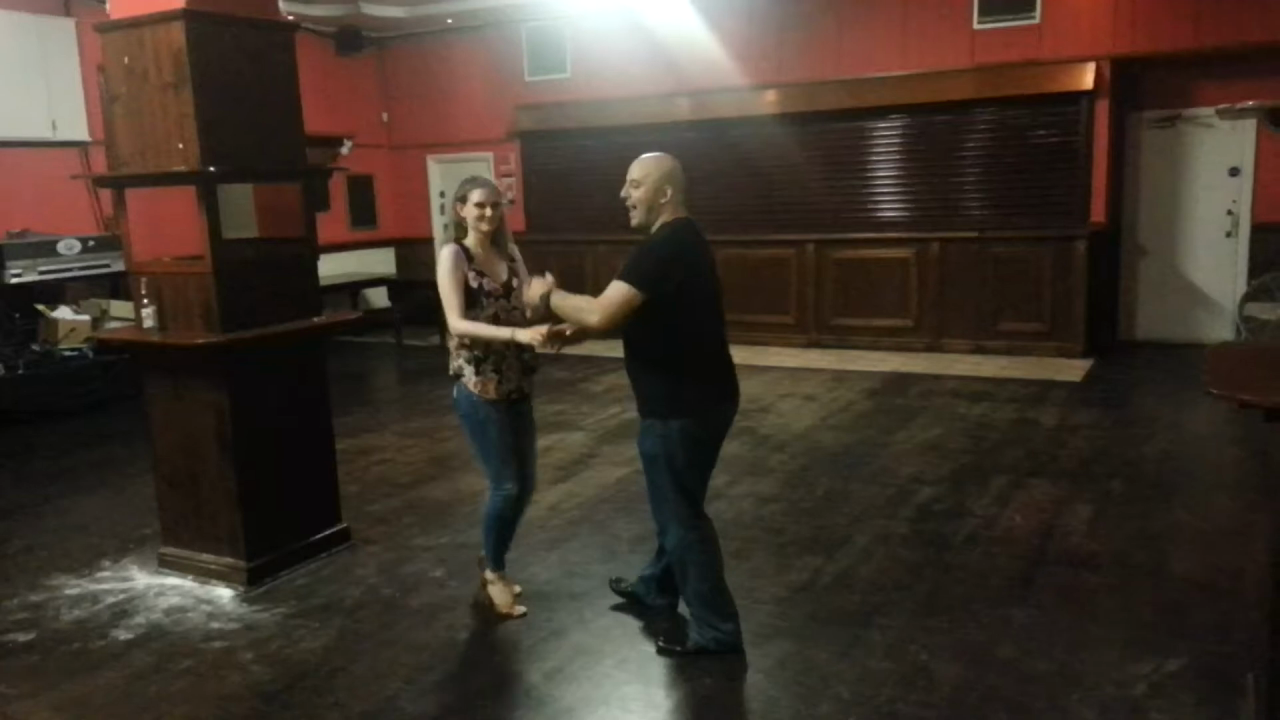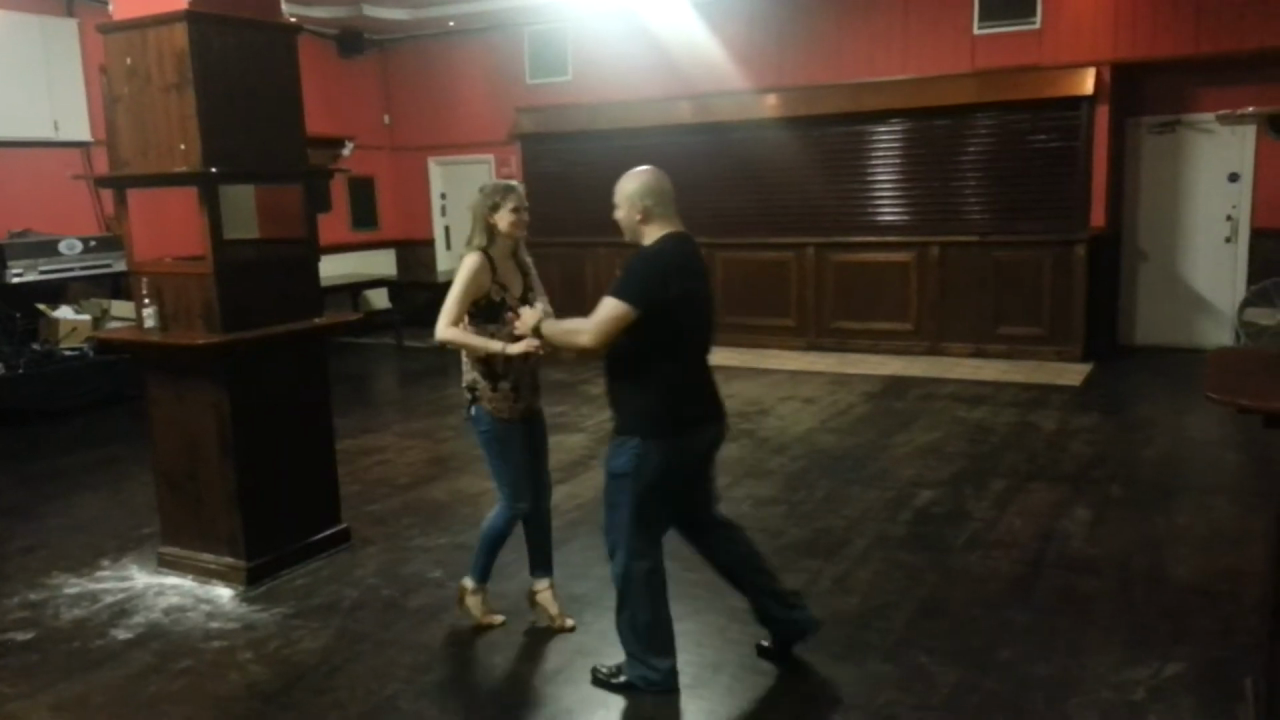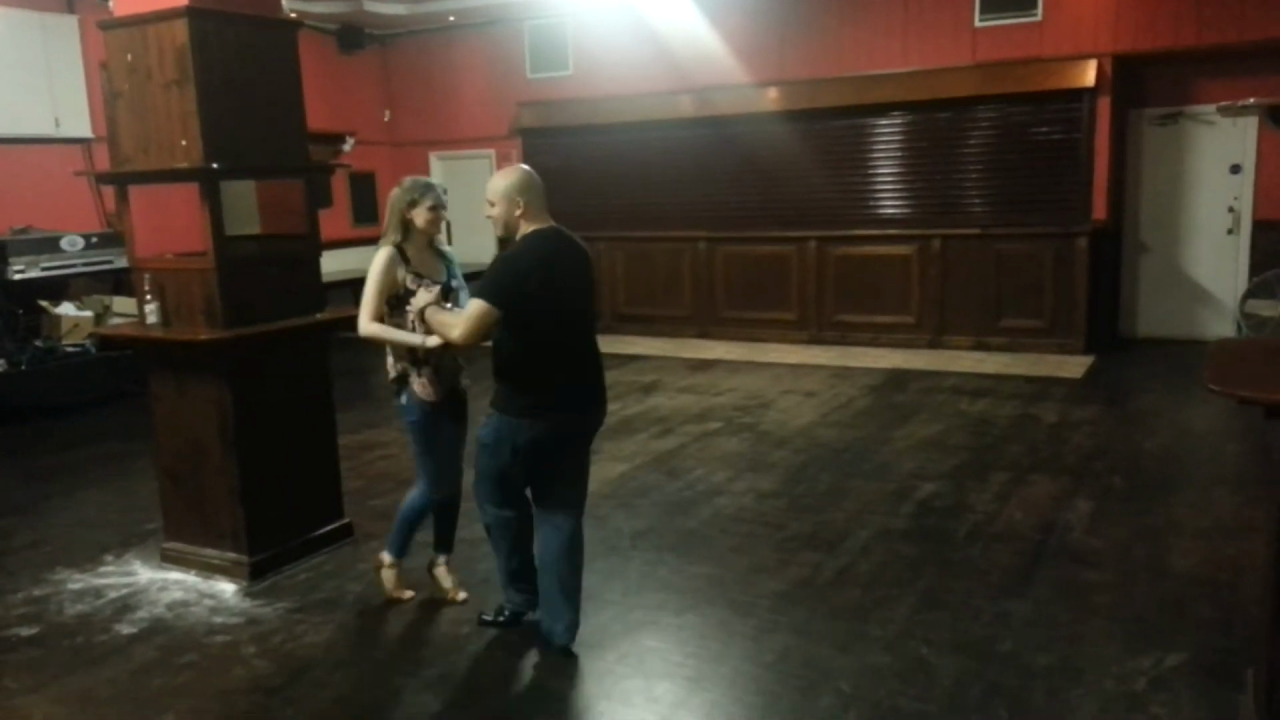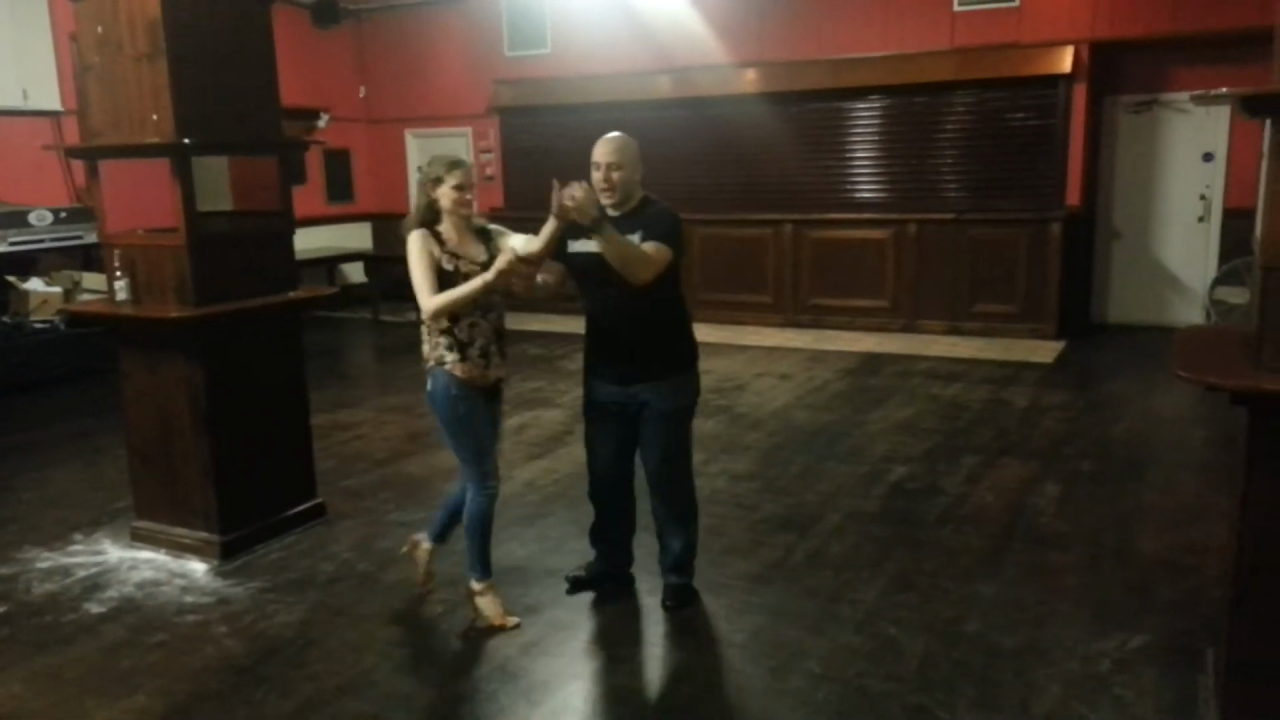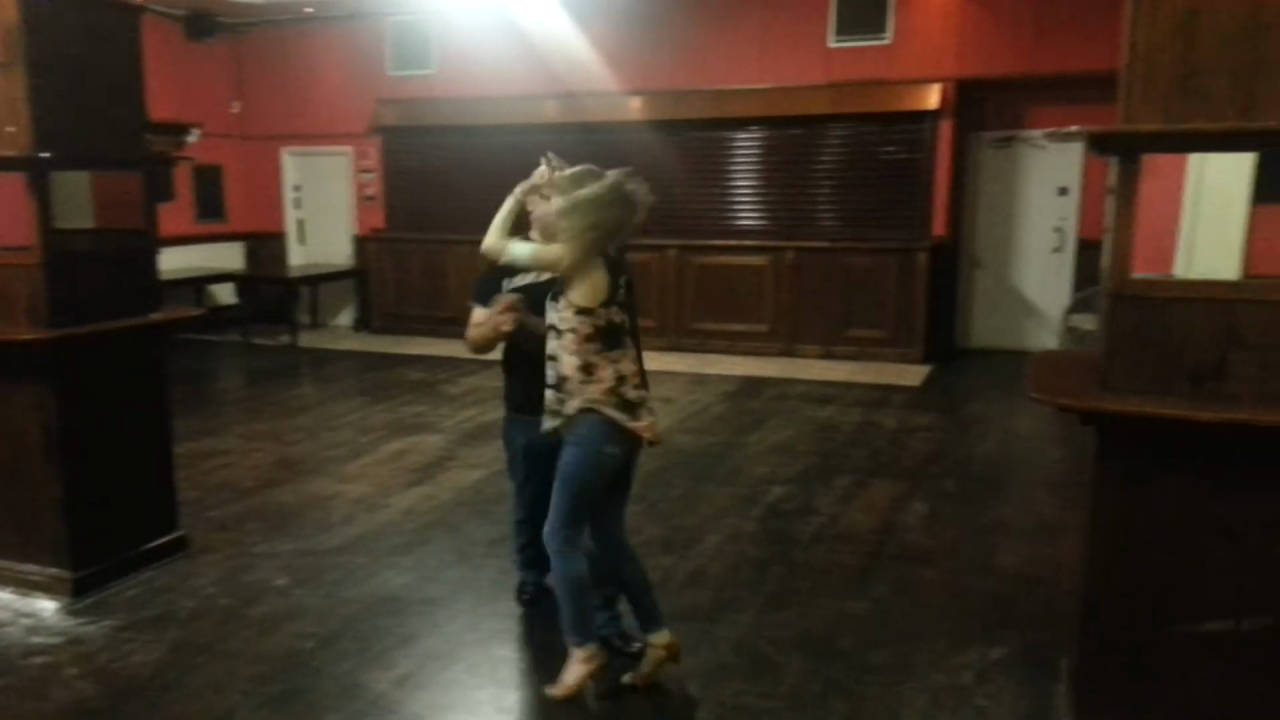
dt=1s
person 1, frame 1
left shoulder: (664, 249)
right shoulder: (681, 243)
left elbow: (601, 314)
right elbow: (630, 312)
left wrist: (550, 293)
right wrist: (577, 330)
left hip: (682, 406)
right hip: (698, 397)
left knee: (681, 513)
right knee: (675, 502)
left ankle: (715, 629)
right ankle: (658, 586)
person 1, frame 2
left shoulder: (652, 265)
right shoulder: (684, 257)
left elbow: (593, 335)
left wrist: (540, 326)
right wrist: (556, 328)
left hip: (653, 432)
right hip: (695, 422)
left knee: (632, 548)
right knee: (705, 526)
left ankle: (649, 666)
right ankle: (787, 619)
person 1, frame 3
left shoulder: (516, 263)
right shoulder: (574, 252)
left elbow: (463, 333)
left wrist: (429, 307)
right wrist: (496, 320)
left hip: (526, 412)
right hip: (582, 406)
left knee: (500, 500)
right knee: (561, 511)
left ankle: (522, 599)
right ankle: (558, 624)
person 1, frame 4
left shoulder: (660, 220)
right shoulder: (579, 227)
left elbow: (642, 270)
right elbow: (545, 279)
left wrist: (596, 225)
left hip: (662, 375)
right hip: (605, 376)
left knee: (667, 475)
right knee: (605, 472)
left ankle: (678, 574)
right ankle: (610, 563)
person 1, frame 5
right shoulder: (503, 263)
right elbow: (475, 340)
right wrist: (497, 324)
right hip: (530, 411)
right knee: (532, 507)
left ankle: (604, 618)
right ankle: (532, 575)
person 2, frame 1
left shoulder: (510, 253)
right shoulder: (453, 256)
left elbow: (530, 311)
right elbow: (457, 324)
left wrist: (540, 305)
right wrist: (516, 333)
left hip: (516, 382)
right hip: (477, 386)
left knee: (525, 482)
right knee: (505, 484)
left ankle: (493, 560)
right ankle: (493, 574)
person 2, frame 2
left shoulder: (522, 262)
right shoulder: (477, 263)
left elbow: (544, 316)
right elbow: (444, 330)
right wrist: (505, 347)
left hip: (525, 394)
right hip: (491, 399)
left knee: (540, 496)
right knee: (516, 501)
left ankle: (541, 587)
right ankle: (472, 587)
person 2, frame 3
left shoulder: (444, 257)
right shoulder: (390, 258)
left elbow: (467, 311)
right elbow: (366, 325)
right wrist: (422, 340)
left hip: (448, 381)
right hip: (417, 385)
left knee: (451, 479)
right knee: (434, 483)
left ankle: (440, 561)
right ankle: (389, 559)
person 2, frame 4
left shoulder: (489, 235)
right shoulder: (422, 240)
left elbow: (531, 249)
right elbow: (431, 305)
left wrist: (555, 220)
right wrist: (490, 276)
left hip: (488, 373)
right hip: (451, 376)
left knee: (474, 478)
right knee: (484, 483)
left ankle: (426, 542)
right ankle: (480, 587)
person 2, frame 5
left shoulder: (574, 259)
right shoulder: (611, 257)
left elbow: (493, 245)
left wrist: (522, 190)
left hip: (591, 421)
right hip: (625, 418)
left knee: (560, 538)
right knee: (607, 536)
left ankle: (583, 652)
right ankle: (657, 638)
